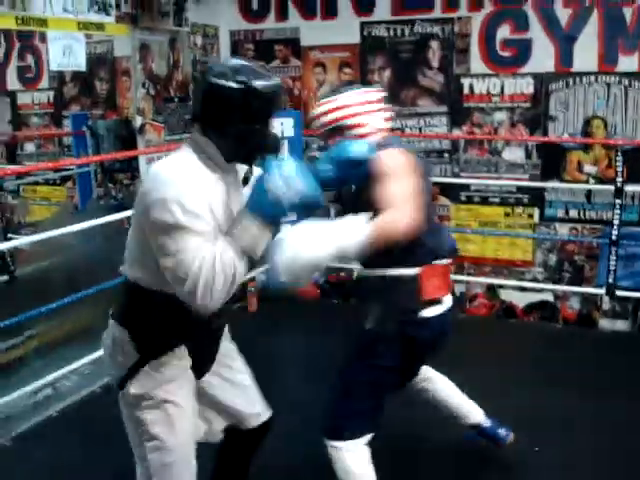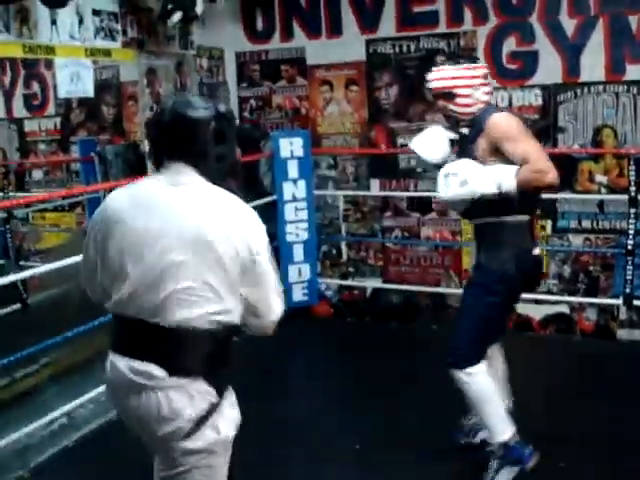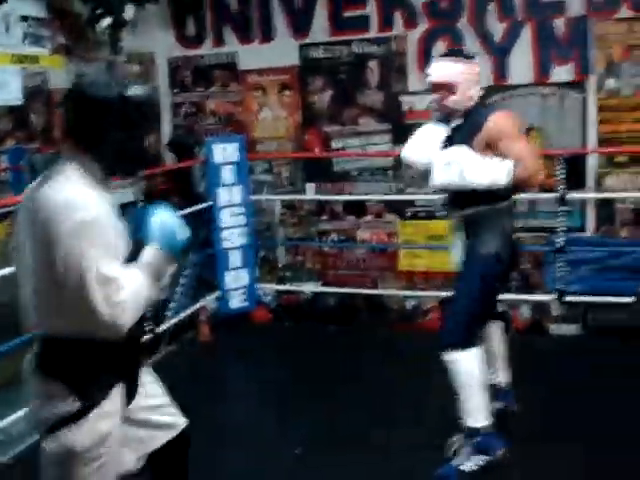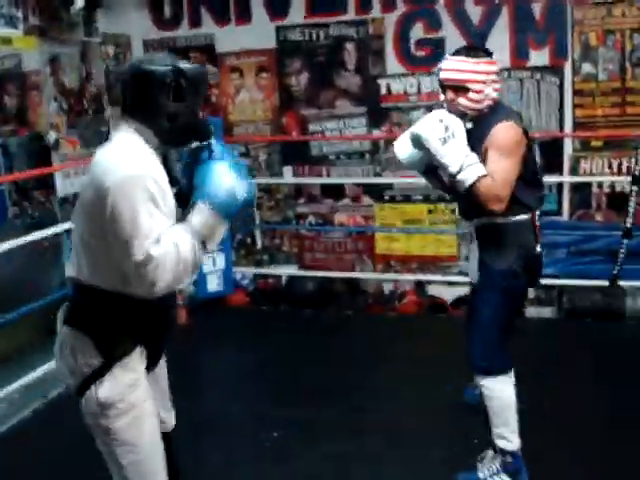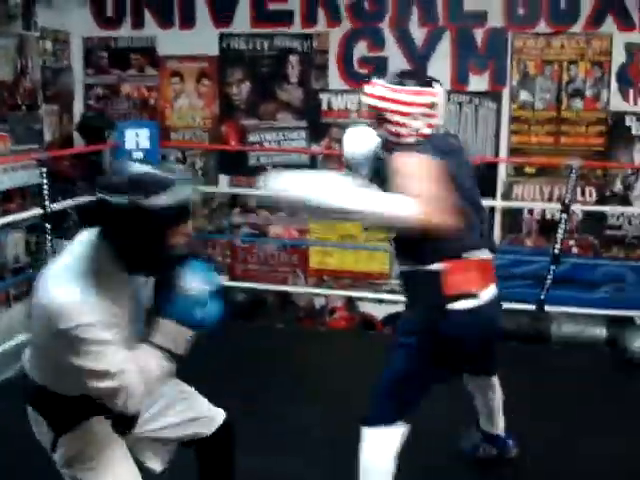
dt=0.4s
person 1, frame 1
left shoulder: (389, 158)
right shoulder: (381, 161)
left elbow: (404, 222)
left wrist: (315, 246)
left hip: (402, 312)
right hip: (428, 303)
left knee: (345, 432)
right knee: (408, 368)
right ankle: (485, 427)
person 1, frame 2
left shoulder: (499, 123)
right shoulder: (465, 134)
left elbow: (546, 174)
right elbow: (457, 194)
left wrist: (487, 179)
right wrist: (435, 164)
left hip: (507, 252)
right hip: (495, 248)
left knee: (463, 356)
right knee: (481, 336)
right ankle: (495, 416)
person 1, frame 3
left shoulder: (495, 120)
right shoulder: (449, 126)
left elbow: (534, 173)
right elbow: (449, 181)
left wrist: (476, 171)
right wrist: (427, 162)
left hip: (491, 236)
right hip: (474, 233)
left knee: (456, 335)
right knee: (479, 313)
left ankle: (480, 437)
right ankle: (500, 387)
person 1, frame 4
left shoulder: (504, 129)
right shoulder: (465, 124)
left elbow: (495, 199)
right elbow: (456, 183)
left wrist: (453, 153)
right wrist: (429, 160)
left hip: (509, 249)
right hip: (490, 244)
left knee: (486, 355)
right knee: (480, 326)
right ankle: (495, 391)
person 1, frame 5
left shoulder: (411, 160)
right shoulder: (449, 149)
left elbow: (430, 218)
left wrist: (332, 192)
right wrist: (373, 166)
left hip: (442, 305)
right hip: (482, 298)
left knee: (384, 420)
right knee: (479, 371)
right ankle: (496, 439)
person 2, frame 1
left shoulder: (226, 170)
right shoulder: (176, 185)
right elbow: (205, 290)
right wrist: (261, 217)
left hip: (201, 335)
right hip: (151, 345)
left knee: (251, 422)
person 2, frame 2
left shoulder: (116, 205)
right shoulder: (236, 216)
left elbow: (96, 286)
right elbow: (265, 317)
left hip: (126, 370)
right hip: (185, 385)
person 2, frame 3
left shoulder: (47, 191)
right shoulder: (78, 207)
right elbow: (113, 312)
left wrist: (133, 247)
right wrist: (159, 254)
left hip: (110, 371)
right hip: (82, 388)
left knee: (172, 439)
person 2, frame 4
left shoulder: (126, 157)
right shoulder: (131, 167)
left elbow: (149, 238)
right elbow: (157, 271)
left wrist: (200, 194)
right wrist: (213, 208)
left hip: (132, 331)
right hip: (103, 343)
left knee: (158, 431)
person 2, frame 5
left shoulder: (108, 243)
right shoulder: (71, 303)
right elbow: (127, 393)
left wrist: (170, 293)
right wrist: (177, 324)
left hip: (123, 379)
right hip: (77, 415)
left knee: (215, 430)
